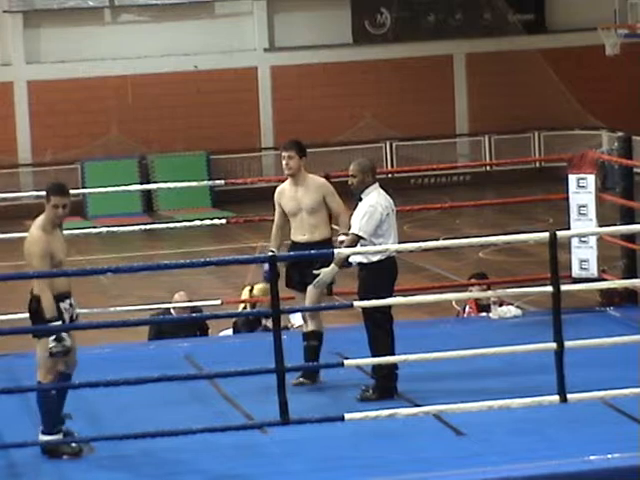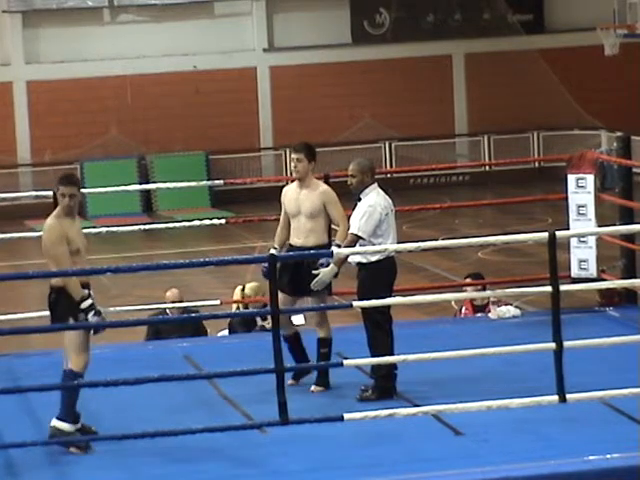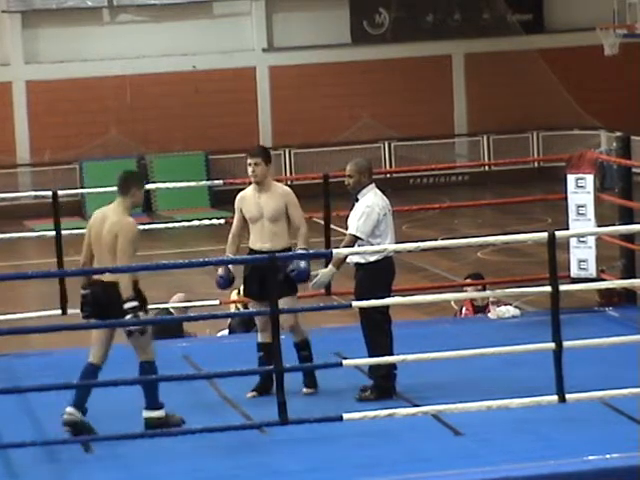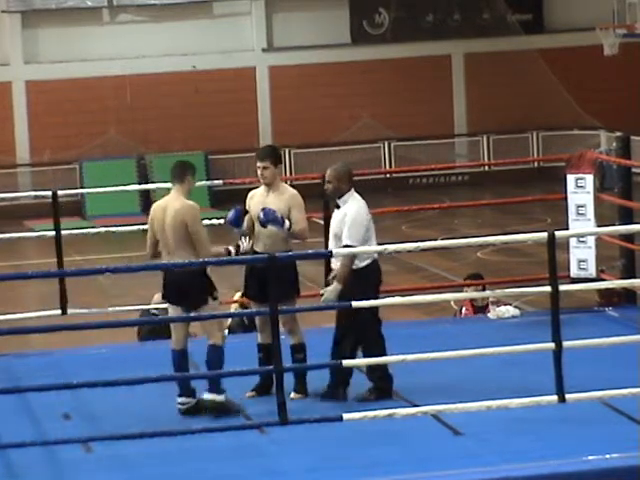
dt=1s
person 1, frame 1
left shoulder: (55, 227)
right shoulder: (39, 237)
right elbow: (43, 287)
left wrist: (69, 304)
right wrist: (54, 328)
left hip: (61, 301)
right hip: (46, 306)
left knee: (68, 363)
right knee: (48, 372)
left ankle: (55, 422)
right ankle: (49, 437)
person 1, frame 2
left shoulder: (73, 220)
right shoulder: (56, 227)
right elbow: (67, 273)
left wrist: (87, 299)
right wrist: (89, 306)
left hip: (75, 295)
right hip: (67, 298)
left knee: (74, 361)
right knee: (78, 361)
left ankle: (70, 420)
right ankle: (62, 425)
person 1, frame 3
left shoulder: (97, 215)
right shoulder: (127, 223)
left elbow: (85, 262)
right elbow: (124, 271)
left wrist: (86, 292)
right wrist: (132, 309)
left hip: (98, 289)
right hip: (119, 292)
left knee: (97, 357)
right knee: (146, 354)
left ankle: (75, 412)
right ankle: (154, 413)
person 1, frame 4
left shoulder: (155, 209)
right shoulder: (189, 208)
left elbow: (151, 253)
right elbow: (206, 252)
right wrist: (233, 250)
left hip: (171, 278)
right hip: (193, 278)
left knee: (178, 340)
right knee: (215, 336)
left ankle: (185, 398)
right ankle: (214, 395)
person 2, frame 1
left shoulder: (320, 185)
right shoulder: (280, 192)
left elbow: (342, 214)
right elbow: (278, 226)
right wrist: (272, 256)
left hip: (321, 249)
right hip: (297, 250)
left knee: (311, 310)
right knee: (304, 313)
left ankle: (312, 369)
right ankle: (308, 369)
person 2, frame 2
left shoulder: (324, 192)
right shoulder: (286, 192)
left elbow: (343, 225)
right wrist: (274, 252)
left hip: (316, 256)
right hip: (293, 255)
left knee: (319, 318)
right knee: (280, 314)
left ankle: (322, 376)
right ankle: (301, 363)
person 2, frame 3
left shoulder: (284, 194)
right shoulder: (242, 198)
left elbow: (301, 227)
right elbow: (235, 232)
left wrist: (301, 254)
right wrist: (227, 262)
left hip: (281, 259)
right hip: (255, 260)
left knee: (290, 322)
right knee: (262, 324)
left ankle: (309, 376)
right ankle: (265, 380)
person 2, frame 4
left shoulder: (291, 196)
right shoulder: (252, 196)
left elbow: (303, 233)
right elbow: (247, 234)
left wrist: (281, 222)
right wrist: (238, 224)
left hip: (281, 263)
right hip: (257, 263)
left knee: (289, 324)
right knee: (262, 324)
left ankle: (300, 382)
right ankle: (265, 381)
person 3, frame 1
left shoulder: (372, 204)
right shoulder: (379, 198)
left elbow: (354, 240)
left wrist: (333, 268)
left hip: (375, 269)
right hip: (379, 266)
left knee: (378, 326)
right knee: (380, 325)
left ankle: (384, 385)
right ankle: (385, 379)
person 3, frame 2
left shoulder: (371, 204)
right shoulder: (378, 199)
left elbow: (352, 240)
left wrist: (333, 268)
left hip: (374, 269)
right hip: (378, 266)
left knee: (377, 327)
right knee: (379, 325)
left ankle: (383, 385)
right ankle: (384, 379)
person 3, frame 3
left shoulder: (369, 204)
right shoulder: (375, 199)
left elbow: (350, 241)
left wrist: (331, 269)
left hip: (372, 269)
right hip: (376, 267)
left knee: (375, 327)
right knee: (378, 326)
left ankle: (383, 385)
right ankle: (383, 379)
person 3, frame 4
left shoulder: (354, 211)
right shoulder: (343, 207)
left elbow: (350, 253)
left wrist: (336, 286)
right wrist: (336, 276)
left hip: (361, 276)
right hip: (351, 276)
left knee: (368, 333)
right knee: (345, 333)
left ankle: (381, 386)
right ankle: (338, 386)
